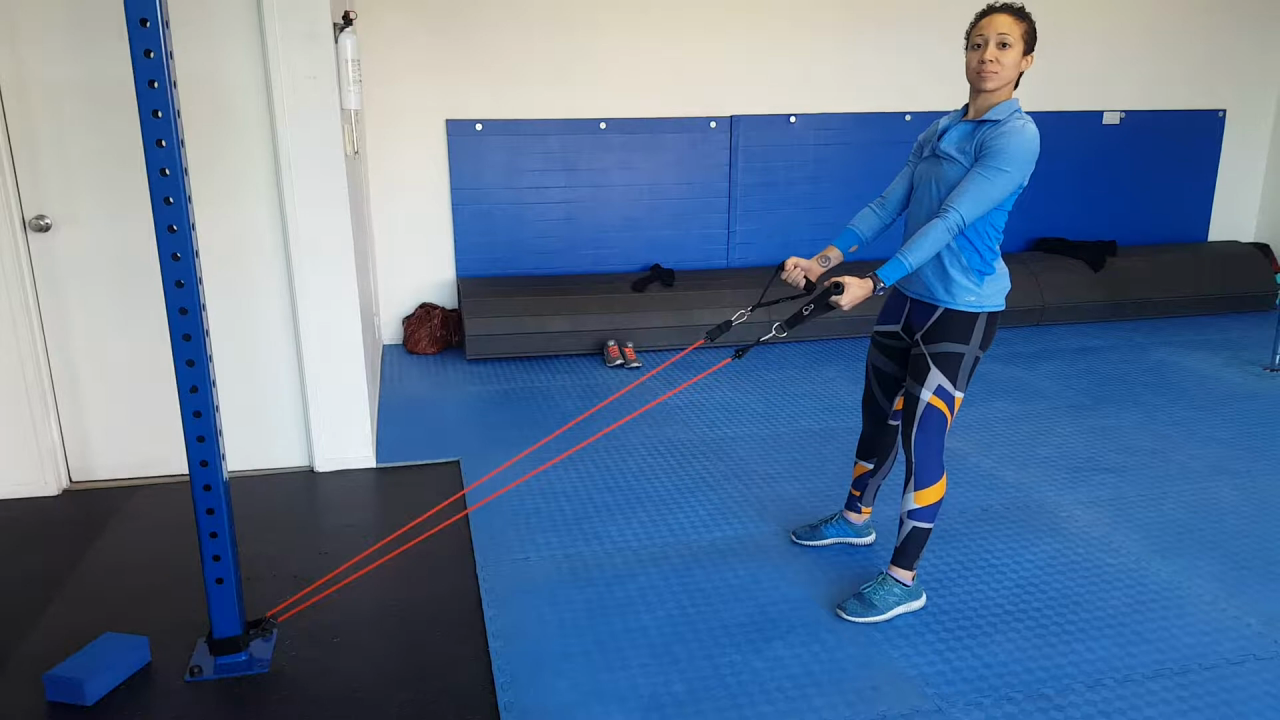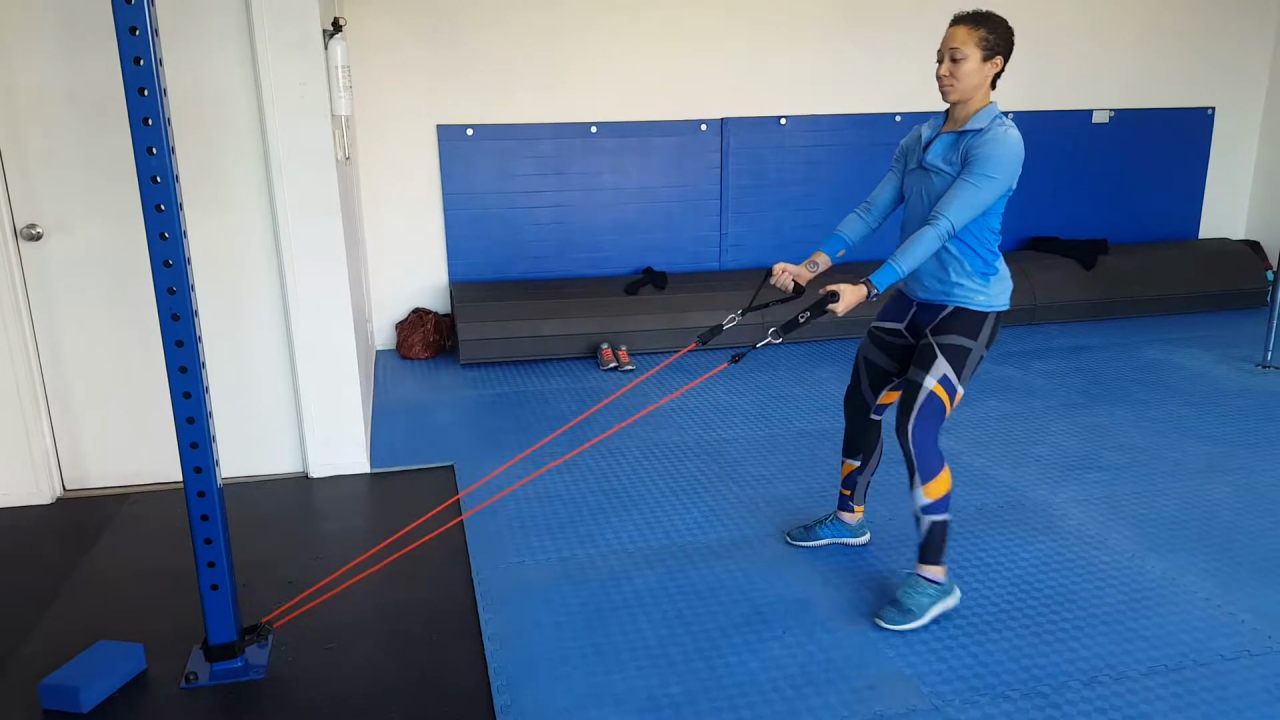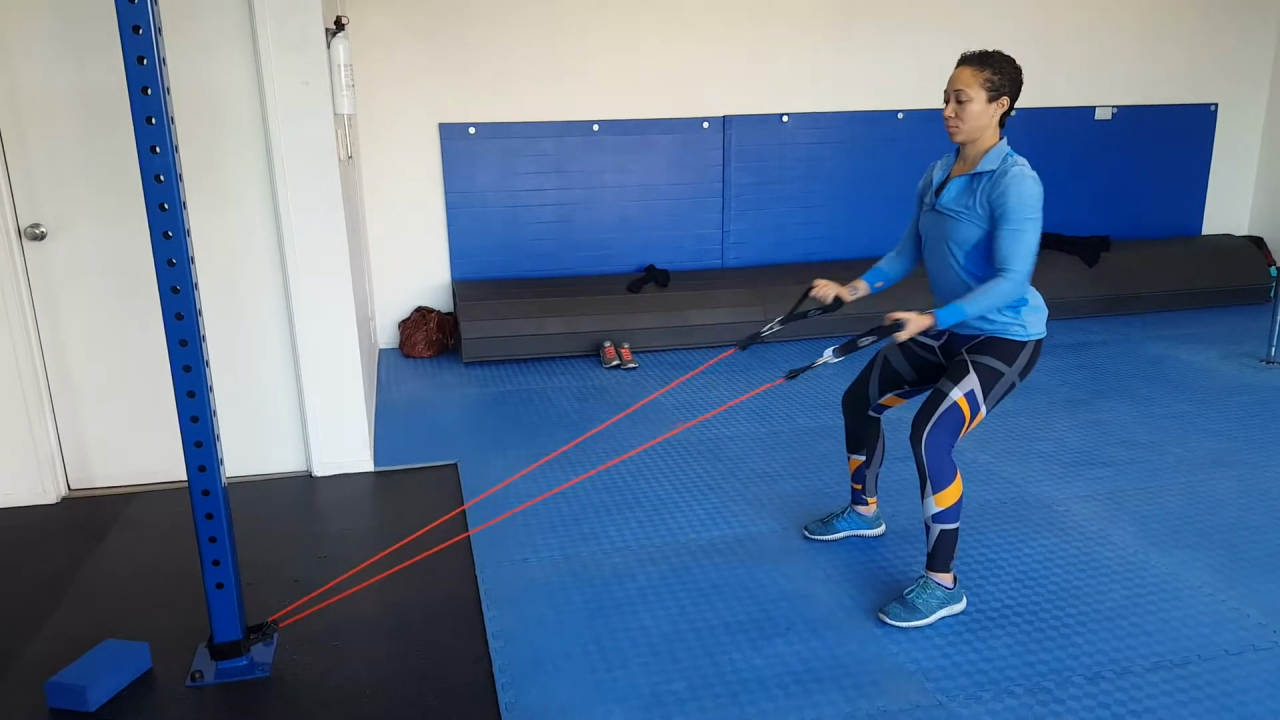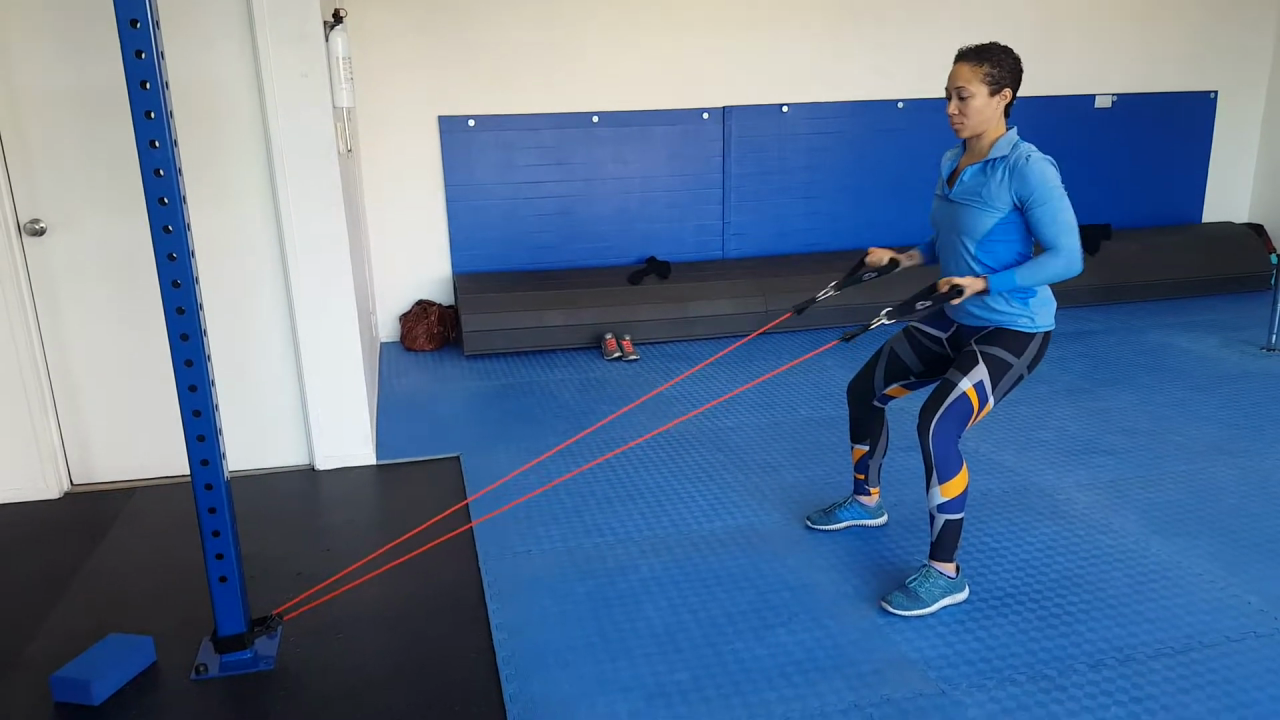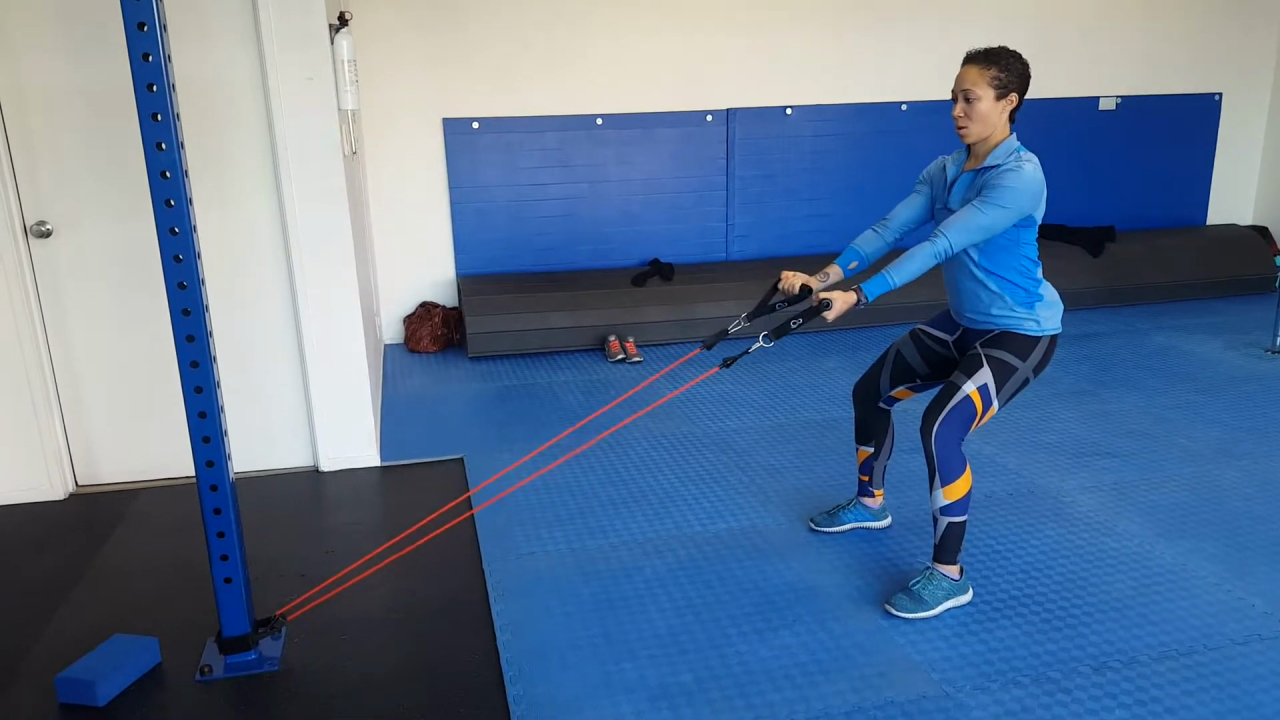
dt=1s
person 1, frame 1
left shoulder: (1016, 136)
right shoulder: (937, 131)
left elbow: (950, 222)
right elbow: (887, 206)
left wrist: (871, 283)
right wrist: (824, 260)
left hip: (962, 309)
right hip: (907, 296)
left knee: (921, 433)
right knee: (878, 411)
left ankle: (903, 579)
right ankle: (854, 519)
person 1, frame 2
left shoulder: (999, 143)
right shoulder: (919, 138)
left elbow: (940, 228)
right elbow: (872, 210)
left wrist: (866, 288)
right wrist: (812, 265)
left hip: (967, 308)
right hip: (912, 298)
left knee: (917, 426)
right knee: (860, 404)
left ankle: (935, 577)
right ankle: (848, 518)
person 1, frame 3
left shoulder: (1014, 181)
right shoulder: (936, 175)
left elbow: (1013, 281)
right elbow: (908, 254)
left wrist: (926, 319)
right wrist: (852, 290)
left hip: (1004, 337)
right hip: (946, 330)
left knee: (929, 435)
right knee: (859, 400)
left ankle: (942, 583)
right ankle: (864, 510)
person 1, frame 4
left shoulder: (1029, 169)
right shoulder: (950, 164)
left elbow: (1066, 258)
left wrist: (986, 284)
right wrist: (907, 257)
left hip: (1013, 328)
right hip: (956, 319)
left knee: (936, 424)
right knee: (864, 389)
left ankle: (945, 572)
right ankle: (866, 501)
person 1, frame 5
left shoulder: (1018, 177)
right shoulder: (944, 170)
left elbow: (940, 247)
right elbow: (888, 230)
left wrist: (857, 295)
right wrist: (823, 278)
left hip: (1020, 331)
right hip: (962, 321)
left knee: (940, 427)
right knee: (870, 392)
left ankle: (949, 575)
right ankle: (870, 503)
